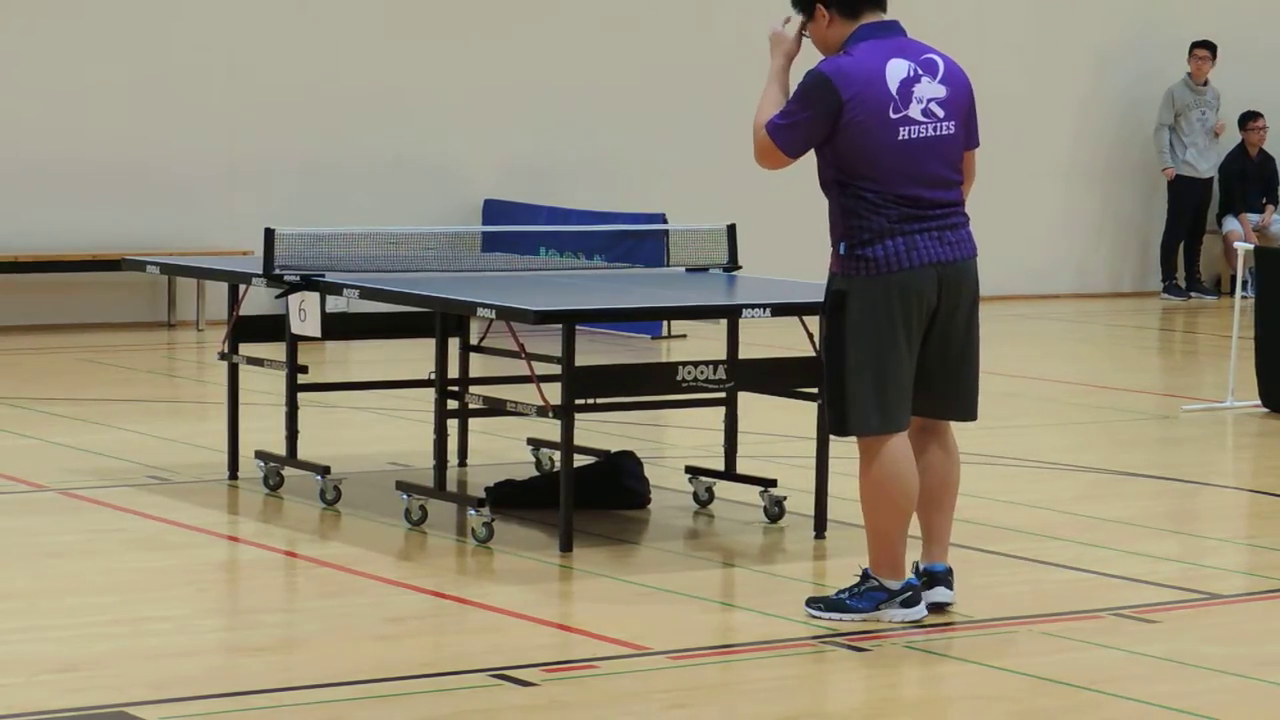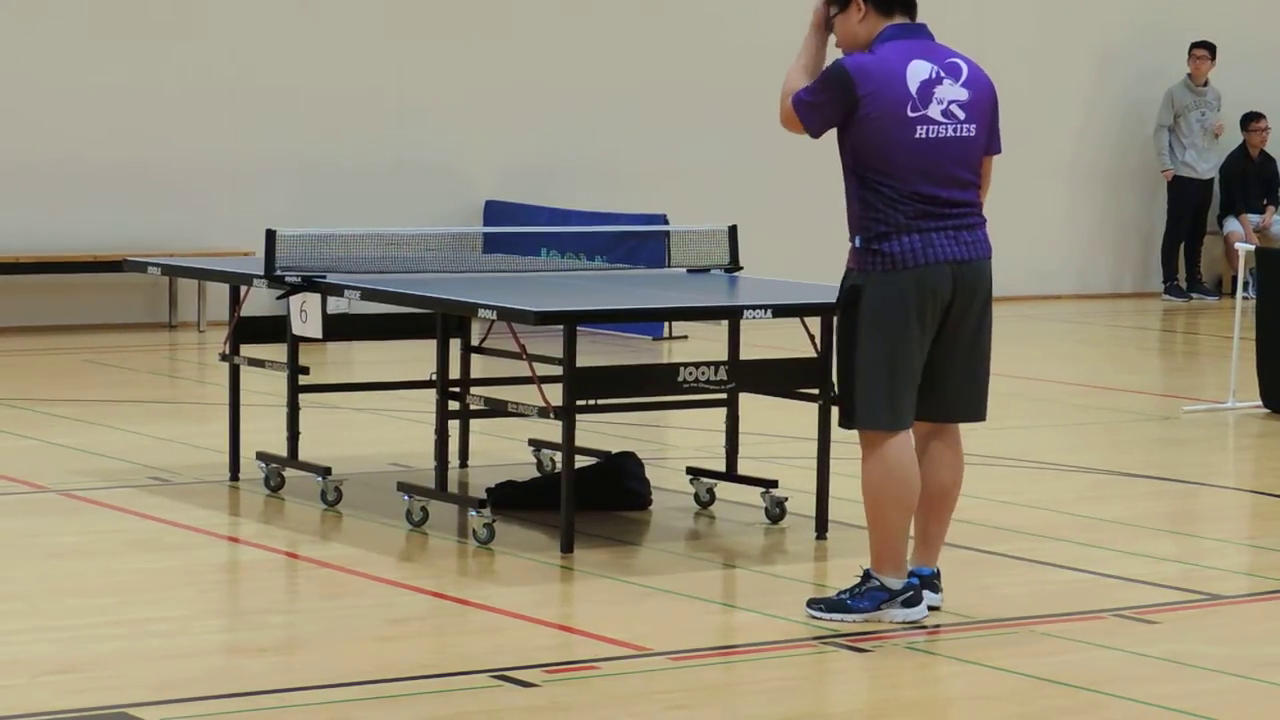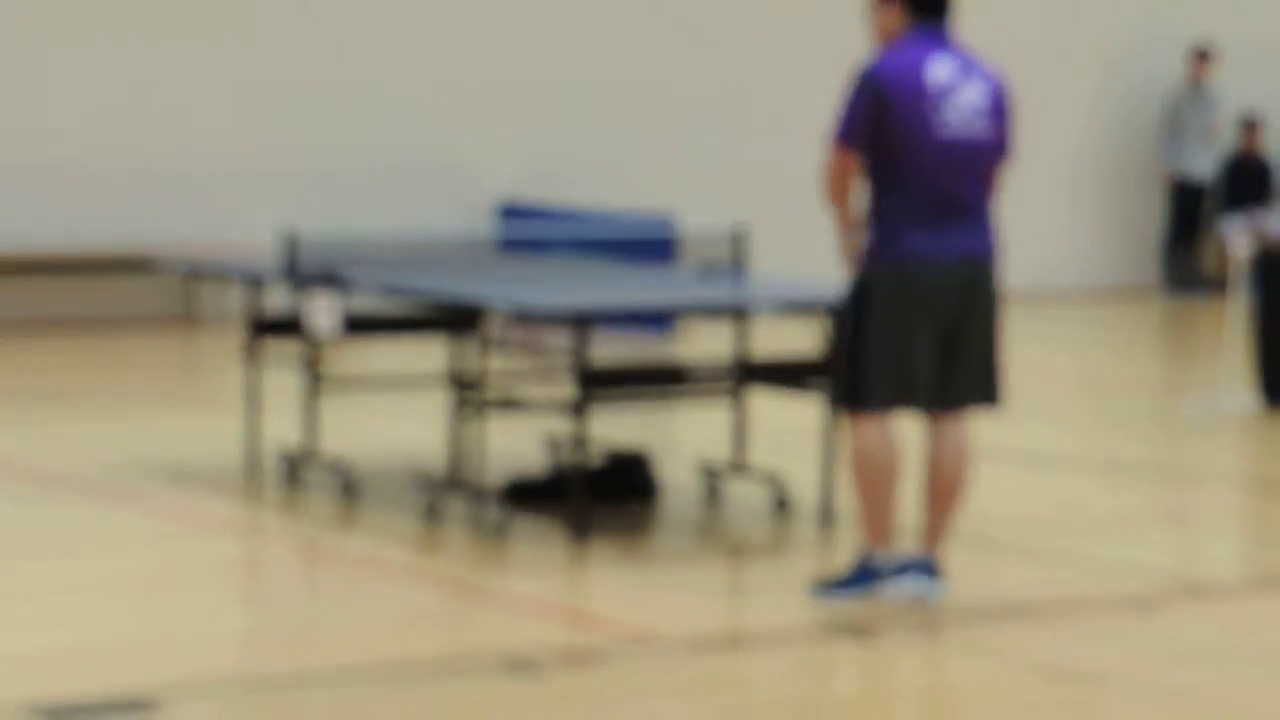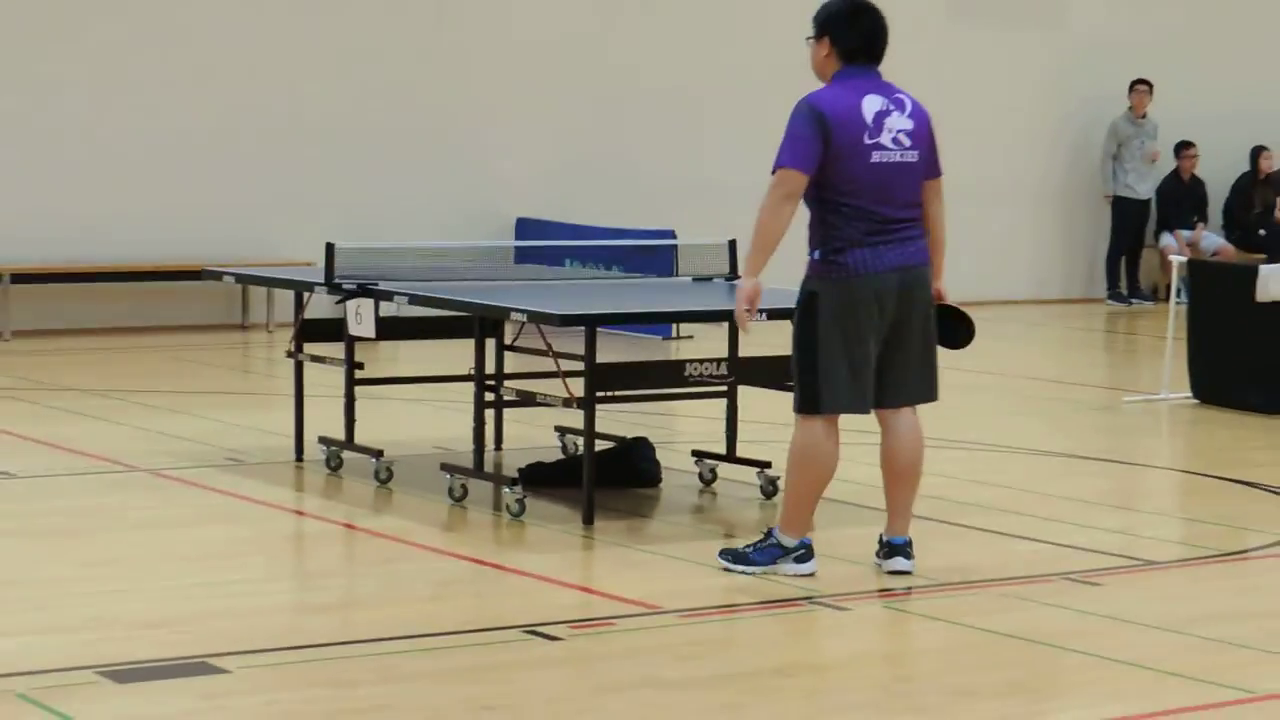
dt=0.5s
person 1, frame 1
left shoulder: (835, 77)
right shoulder: (948, 70)
left elbow: (768, 152)
left wrist: (778, 63)
left hip: (878, 273)
right hip: (953, 263)
left knee: (883, 430)
right knee: (932, 421)
left ankle: (889, 585)
right ankle: (937, 570)
person 1, frame 2
left shoulder: (856, 74)
right shoulder: (973, 76)
left elbow: (792, 112)
left hip: (892, 270)
right hip: (967, 264)
left knee: (883, 429)
right knee: (939, 425)
left ankle: (890, 585)
right ankle: (925, 572)
person 1, frame 3
left shoulder: (885, 73)
right shoulder: (987, 80)
left elbow: (840, 172)
left wrist: (849, 226)
left hip: (903, 264)
right hip: (971, 260)
left knee: (866, 407)
right knee: (949, 412)
left ankle: (882, 558)
right ankle: (928, 558)
person 1, frame 4
left shoulder: (819, 109)
right shoulder: (913, 109)
left elbow: (786, 191)
right elbow: (932, 201)
left wrist: (751, 273)
right wrist: (936, 275)
left hip: (845, 279)
right hip: (908, 275)
left knee: (819, 414)
right knee: (900, 410)
left ankle: (791, 542)
right ankle: (898, 541)
person 2, frame 1
left shoulder: (1215, 94)
right shoulder: (1175, 92)
right elbow: (1162, 128)
left wrist: (1218, 131)
right wrist: (1166, 162)
left hip: (1206, 172)
right hip: (1182, 172)
left knee: (1197, 231)
right knee: (1176, 229)
left ankle: (1193, 281)
right ankle: (1169, 283)
person 2, frame 2
left shoulder: (1216, 96)
right shoulder: (1175, 93)
right elbow: (1161, 129)
left wrist: (1218, 132)
right wrist: (1165, 164)
left hip: (1207, 174)
right hip: (1181, 173)
left knee: (1198, 232)
right knee: (1176, 230)
left ankle: (1194, 282)
right ankle: (1170, 283)
person 2, frame 3
left shoulder: (1212, 98)
right shoulder: (1180, 97)
right elbow: (1168, 132)
left wrist: (1214, 132)
right wrist: (1169, 167)
left hip: (1203, 173)
right hip: (1182, 174)
left knee: (1194, 226)
right knee: (1179, 226)
left ankle: (1191, 276)
right ankle: (1174, 278)
person 2, frame 4
left shoulder: (1153, 126)
right shoulder: (1118, 124)
right elbow: (1107, 158)
left wrist: (1155, 156)
right wrist: (1109, 190)
left hip: (1145, 194)
right hip: (1124, 194)
left knee: (1137, 245)
right knee: (1119, 243)
left ankle: (1134, 288)
right ankle: (1113, 290)
